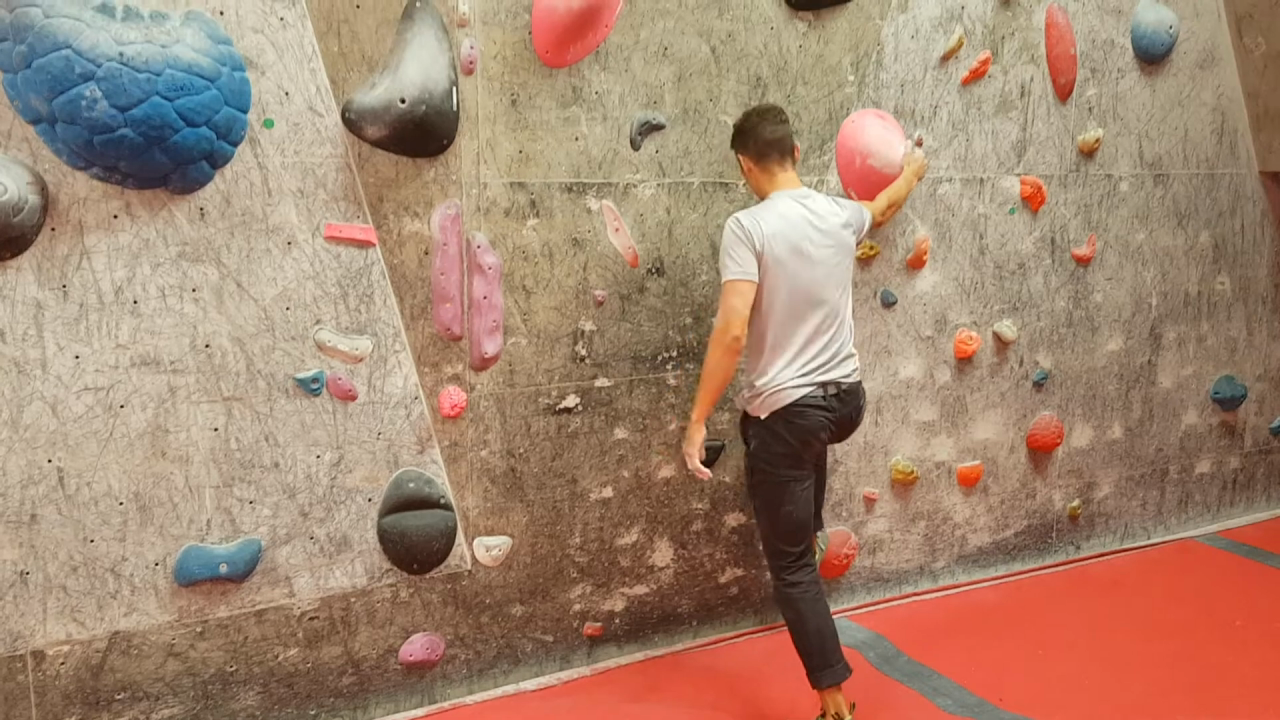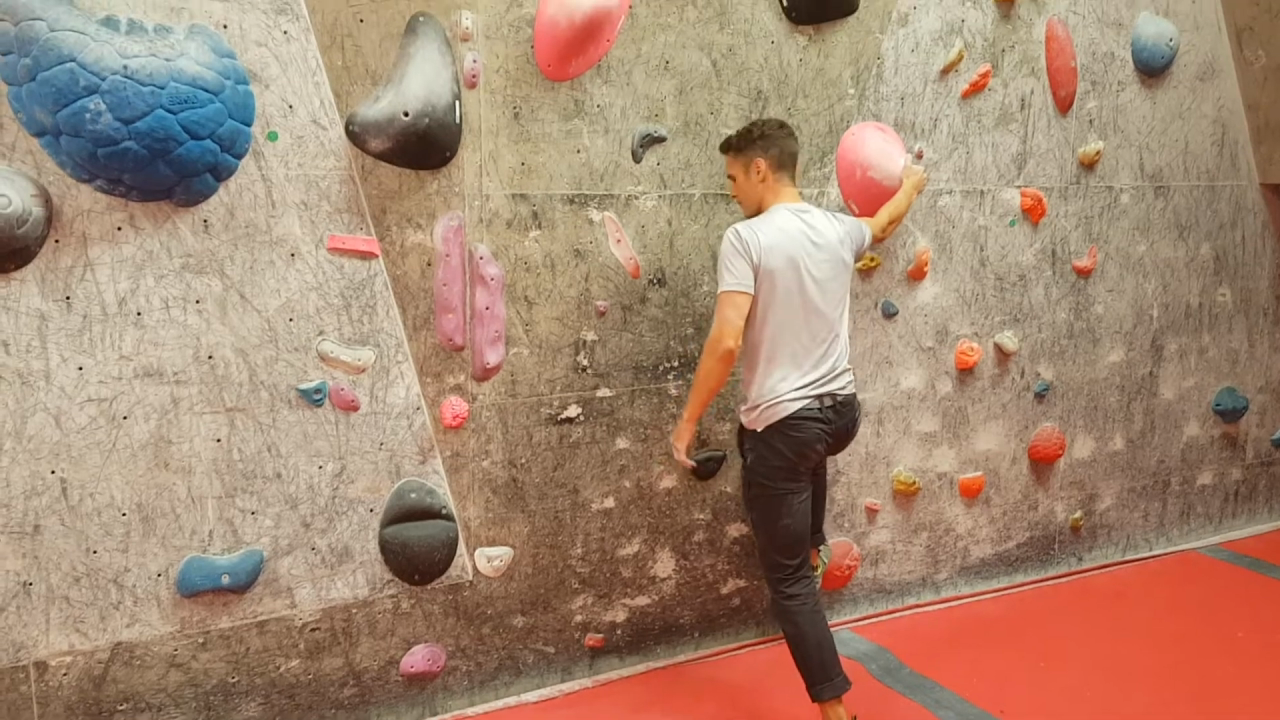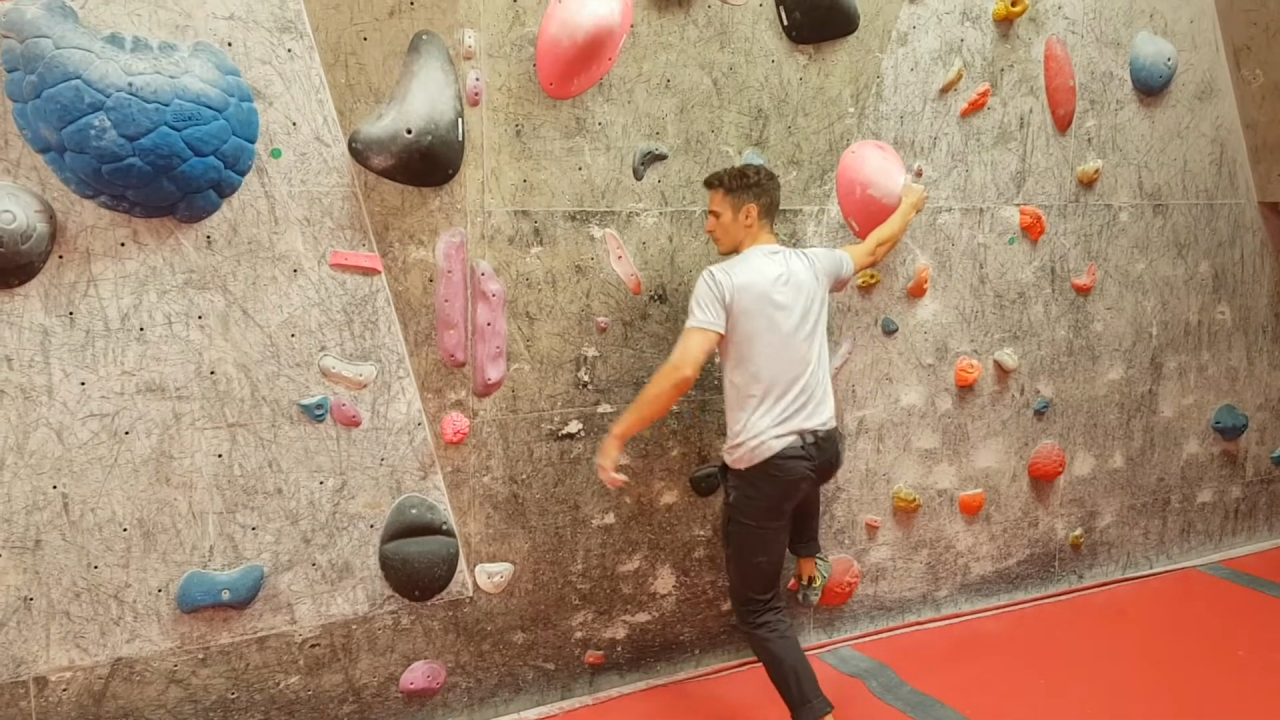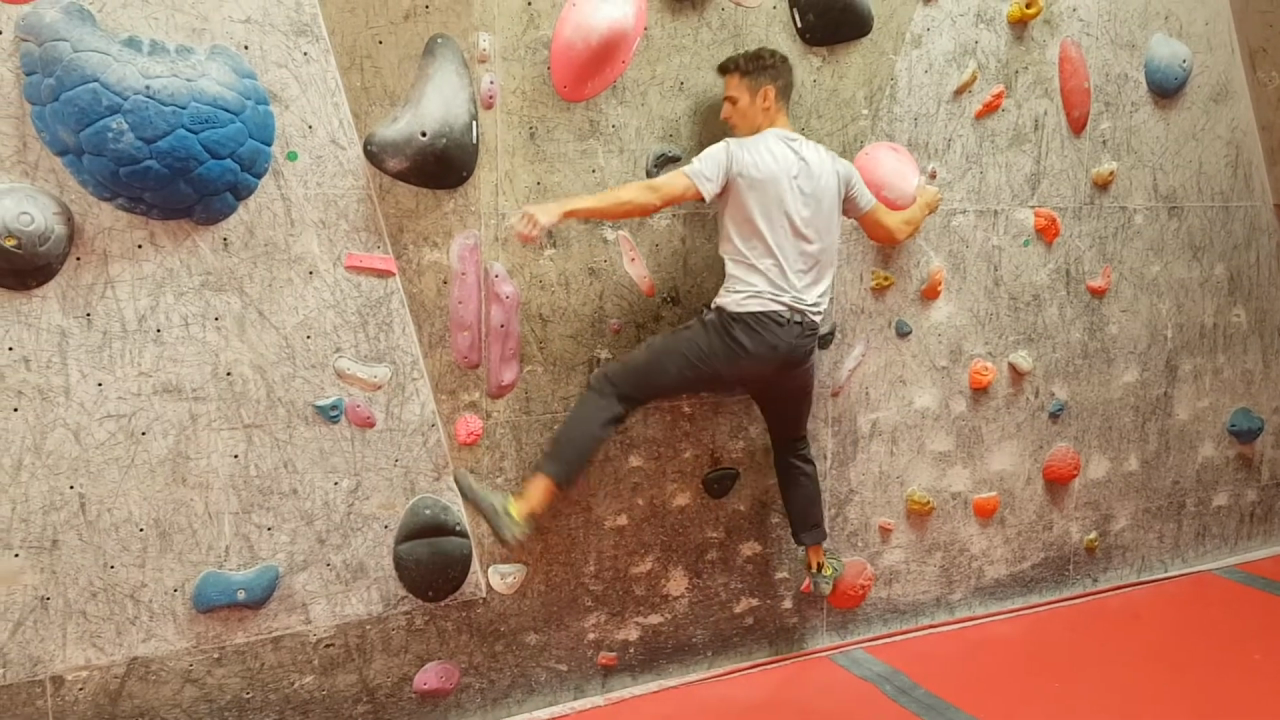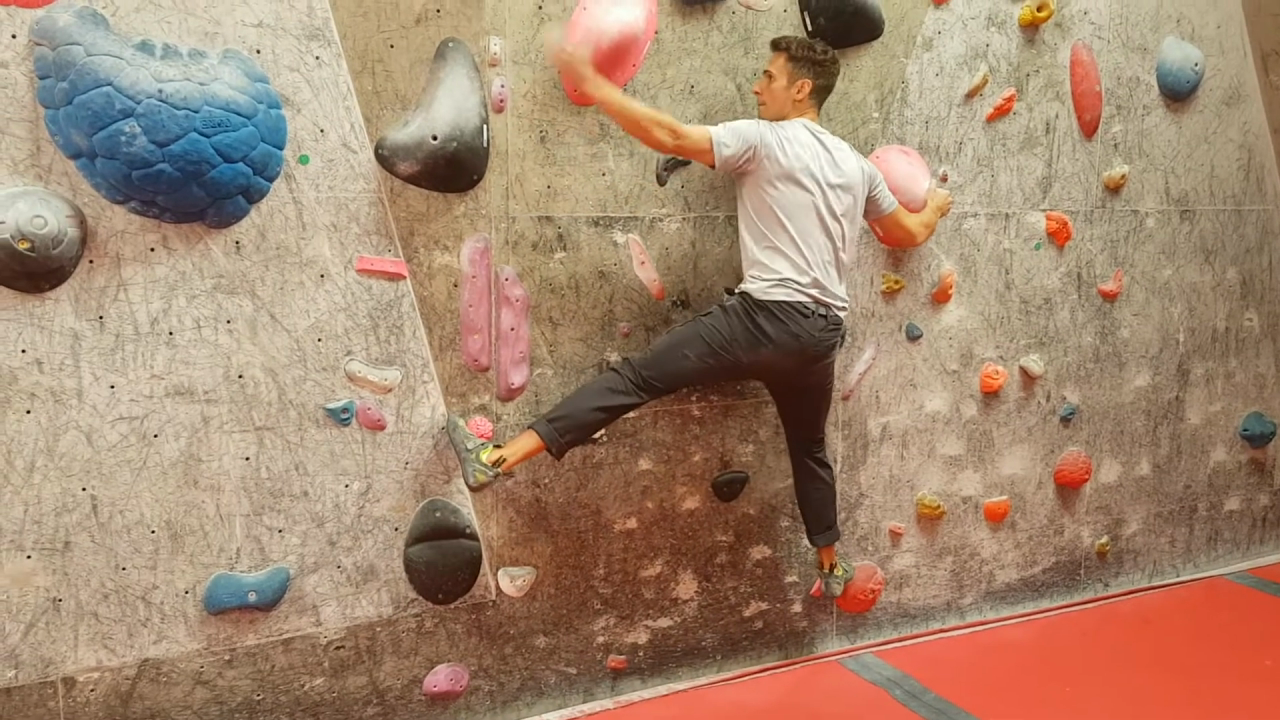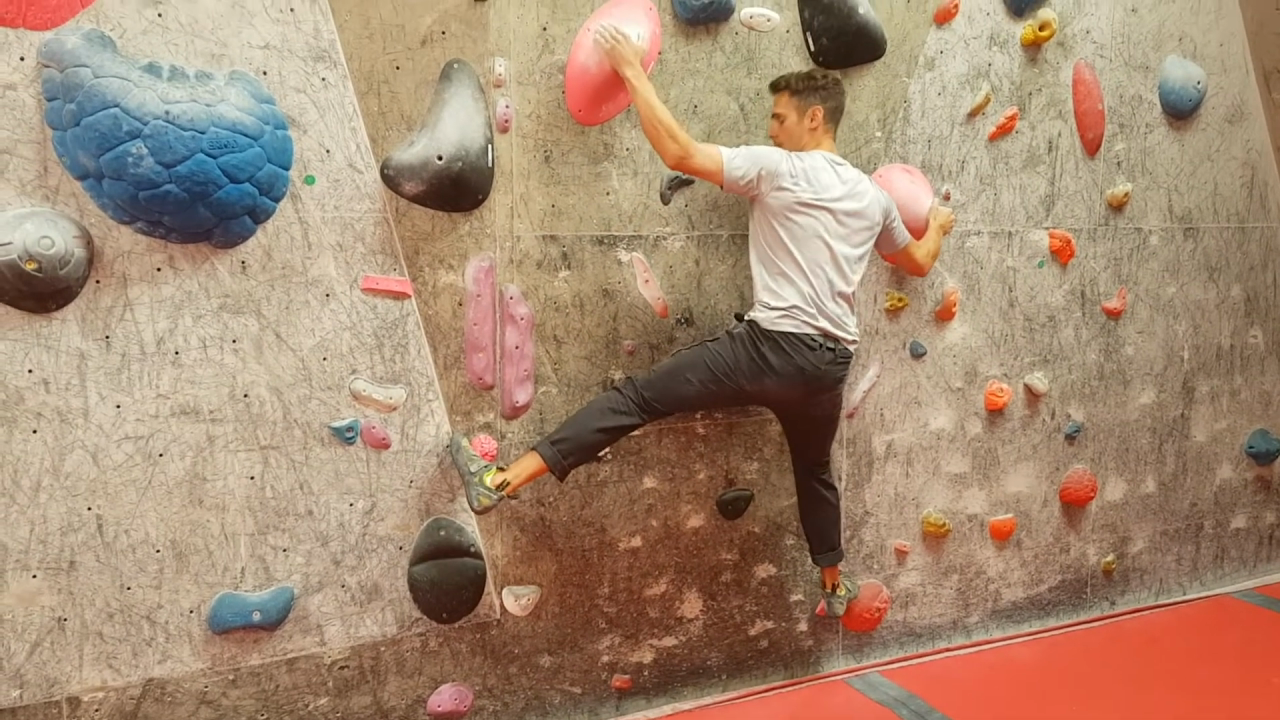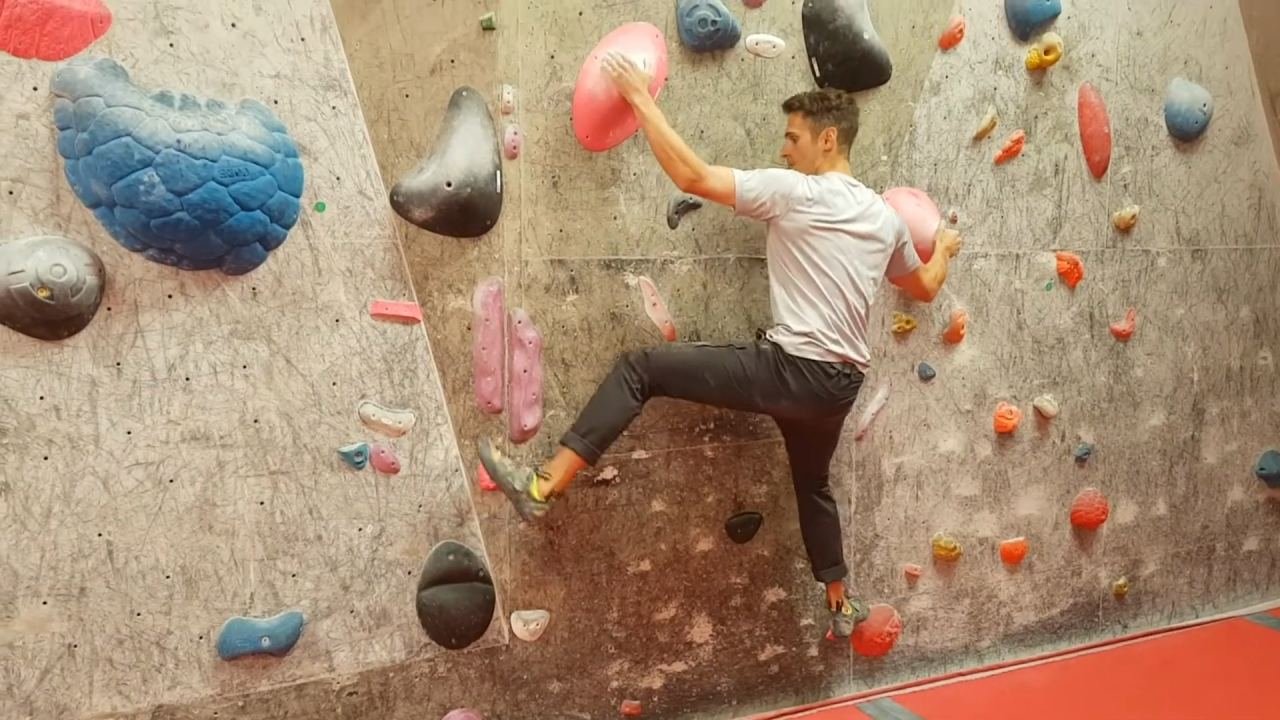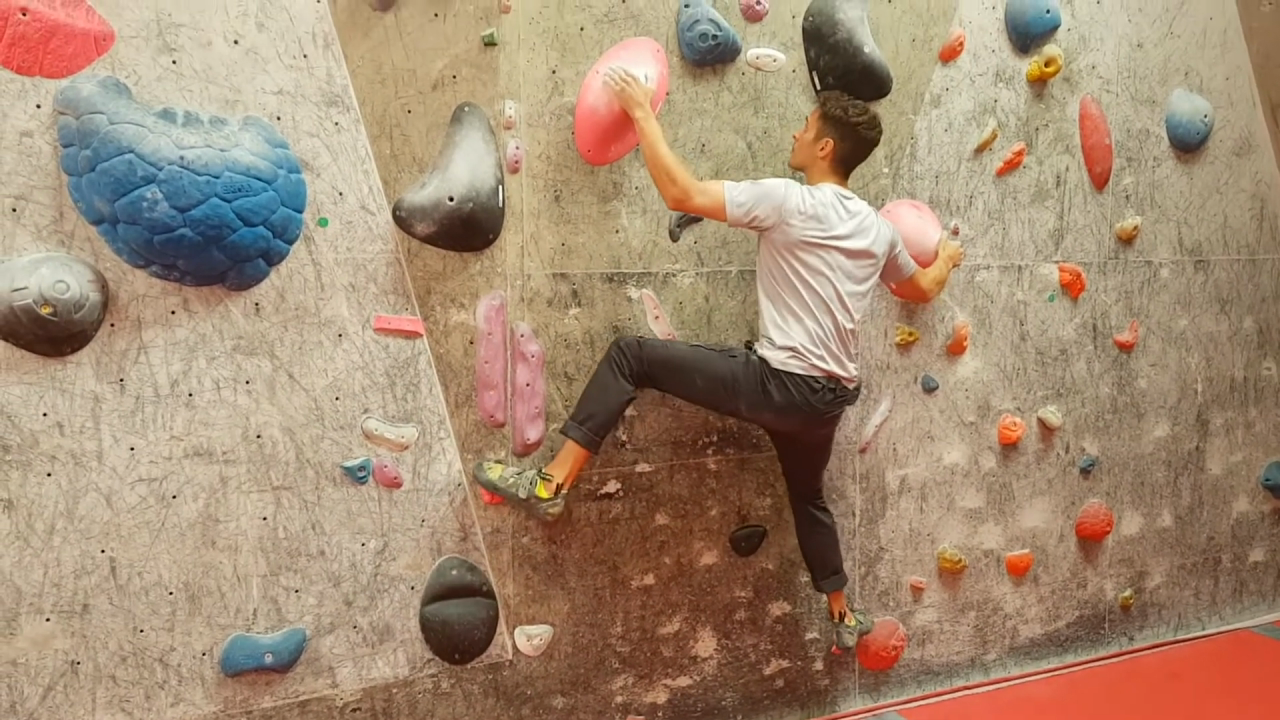
dt=0.5s
person 1, frame 1
left shoulder: (747, 227)
right shoulder: (842, 214)
left elbow: (733, 331)
right elbow: (883, 207)
left wrist: (698, 421)
right wrist: (910, 171)
left hip: (783, 413)
right hip: (847, 399)
left knee: (790, 567)
right ankle: (812, 531)
person 1, frame 2
left shoulder: (745, 238)
right shoulder: (840, 230)
left elbow: (726, 342)
right elbow: (883, 223)
left wrist: (688, 421)
right wrist: (909, 186)
left hip: (780, 425)
right hip: (842, 411)
left knee: (788, 580)
right ankle: (814, 546)
person 1, frame 3
left shoulder: (724, 280)
right shoulder: (815, 265)
left elbow: (682, 370)
right elbow: (874, 248)
left wrist: (616, 436)
right wrist: (909, 206)
left hip: (764, 460)
right hip: (825, 446)
left knee: (758, 610)
right ankle: (811, 566)
person 1, frame 4
left shoulder: (735, 155)
right shoulder: (834, 167)
left elbow: (654, 195)
right elbow: (893, 231)
left wrist: (561, 207)
right wrist: (923, 205)
left hip: (741, 328)
right hip: (797, 338)
left knee: (609, 389)
right knee: (792, 449)
left ankle: (521, 512)
right ankle: (819, 566)
person 1, frame 5
left shoulder: (764, 140)
right shoulder: (857, 165)
left elbow: (670, 137)
right elbow: (912, 234)
left wrist: (589, 81)
right wrist: (935, 208)
left hip: (765, 319)
right hip: (821, 333)
left knee: (631, 377)
right knee: (809, 449)
left ankle: (496, 460)
right ankle: (831, 567)
person 1, frame 6
left shoulder: (776, 168)
right shoulder: (874, 196)
left elbow: (679, 152)
right elbow: (919, 262)
left wrist: (632, 71)
right wrist: (937, 227)
left hip: (771, 347)
right hip: (829, 363)
left knee: (635, 397)
right knee: (814, 471)
left ankle: (500, 481)
right ankle: (834, 587)
person 1, frame 7
left shoulder: (794, 191)
right shoulder: (886, 216)
left elbow: (692, 175)
right elbow: (925, 287)
left wrist: (641, 99)
right wrist: (944, 248)
left hip: (788, 368)
right hip: (839, 383)
left knee: (640, 365)
right knee: (813, 485)
left ankle: (545, 486)
right ankle: (841, 605)
person 1, frame 8
left shoulder: (787, 200)
right shoulder: (878, 228)
left elbow: (681, 193)
right elbow: (922, 289)
left wrist: (642, 114)
right wrist: (946, 258)
left hip: (776, 382)
right hip: (827, 396)
left knee: (630, 354)
right knee: (808, 496)
left ankle: (551, 483)
right ankle: (843, 617)
